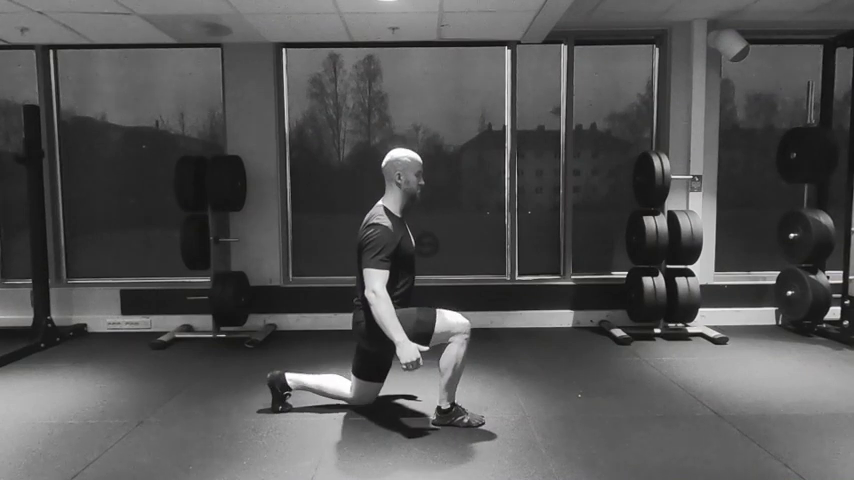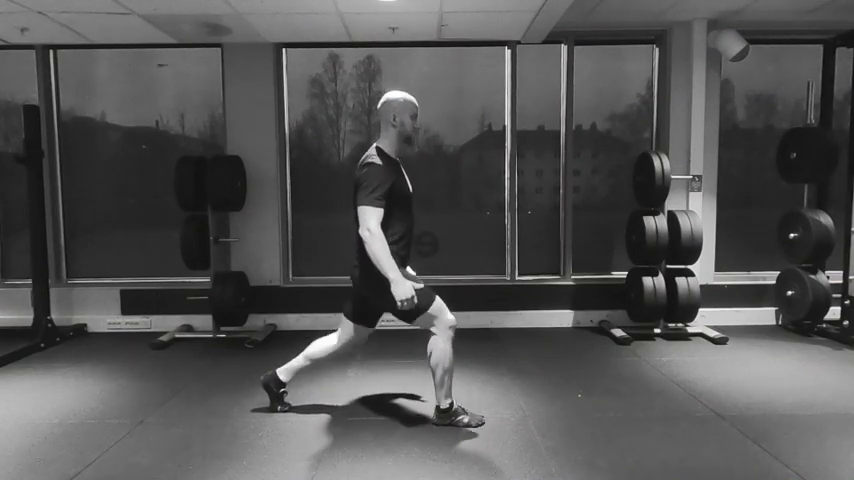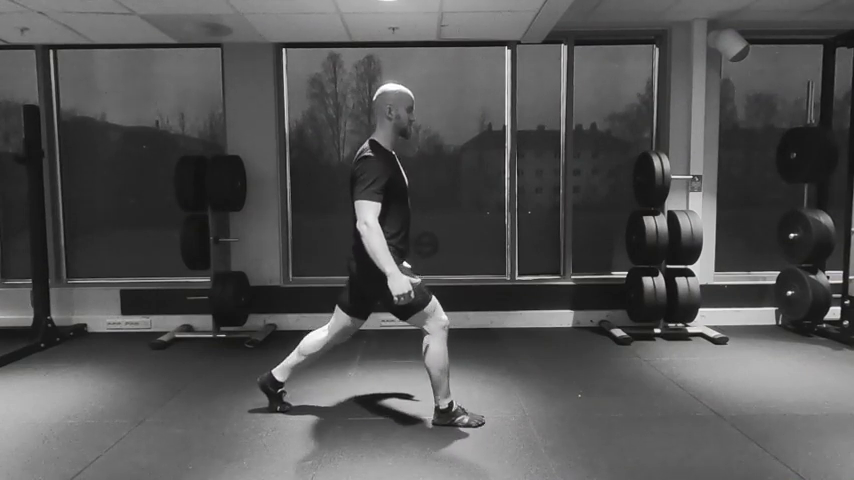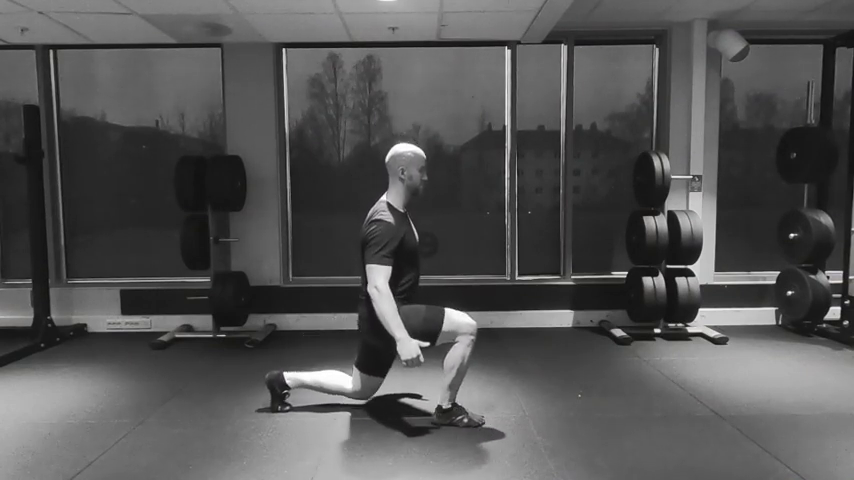
dt=1s
person 1, frame 1
left shoulder: (390, 218)
right shoulder: (382, 228)
right elbow: (374, 292)
left wrist: (398, 335)
right wrist: (402, 342)
left hip: (377, 322)
right hip: (380, 322)
left knee: (358, 395)
right knee: (460, 328)
left ankle: (284, 381)
right ankle: (446, 410)
person 1, frame 2
left shoulder: (388, 162)
right shoulder: (376, 167)
right elbow: (369, 229)
left wrist: (401, 268)
right wrist: (397, 279)
left hip: (377, 272)
right hip: (380, 273)
left knee: (346, 339)
right knee: (444, 324)
left ankle: (279, 377)
right ankle: (445, 409)
person 1, frame 3
left shoulder: (382, 156)
right shoulder: (373, 161)
right elbow: (366, 224)
left wrist: (396, 263)
right wrist: (394, 274)
left hip: (372, 265)
right hip: (379, 267)
left knee: (336, 331)
right knee: (437, 324)
left ankle: (275, 380)
right ankle: (445, 409)
person 1, frame 4
left shoulder: (395, 212)
right shoulder: (385, 224)
right elbow: (376, 287)
right wrist: (403, 339)
left hip: (383, 317)
right hip: (387, 317)
left knee: (359, 389)
right knee: (466, 329)
left ankle: (283, 380)
right ankle: (447, 409)
